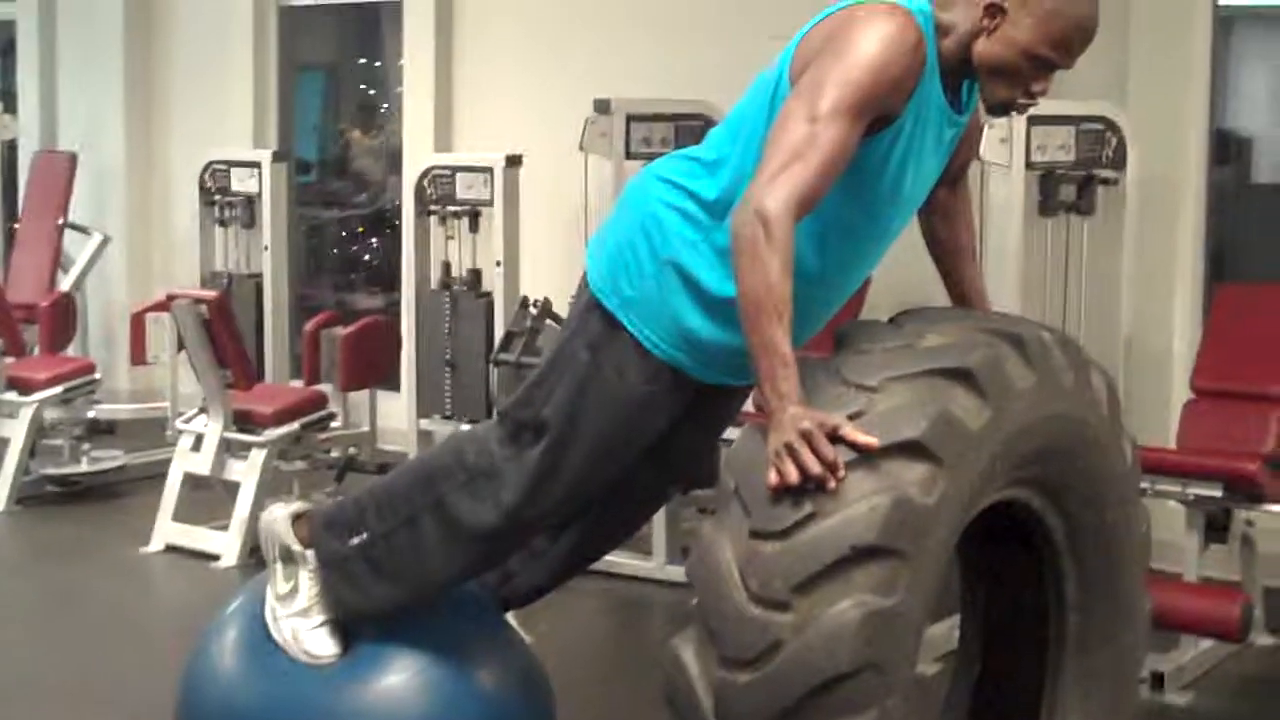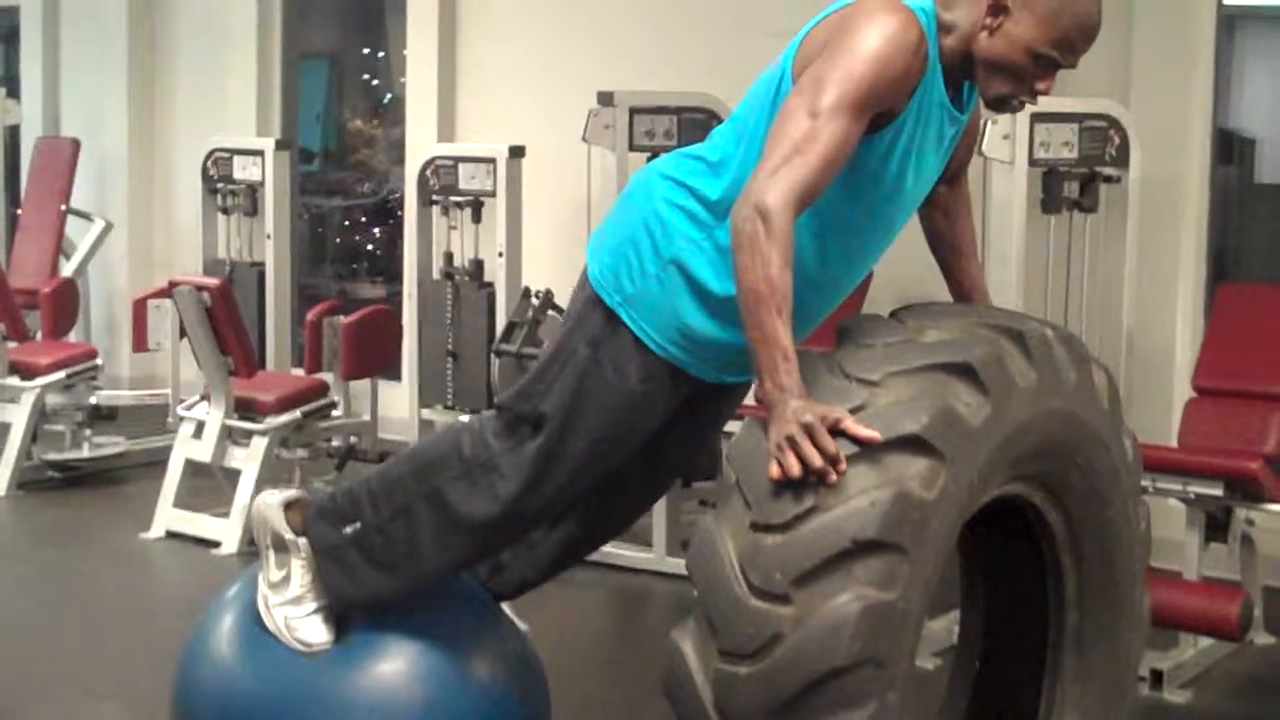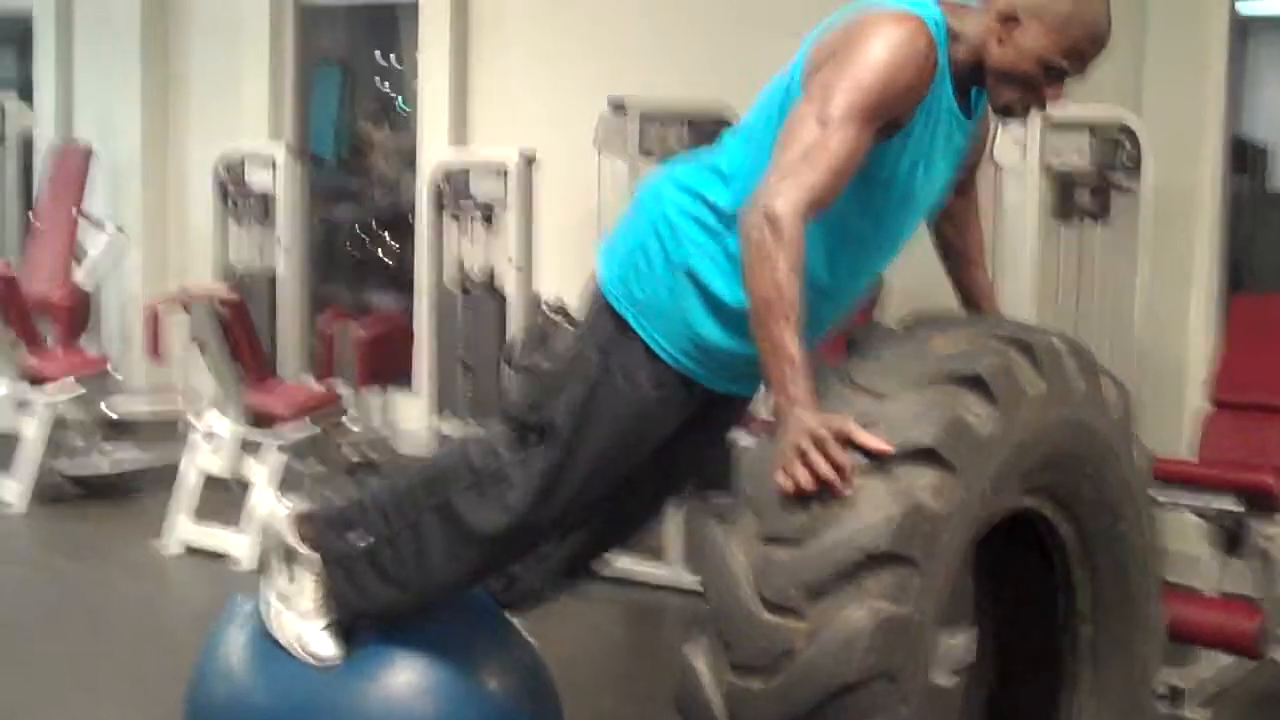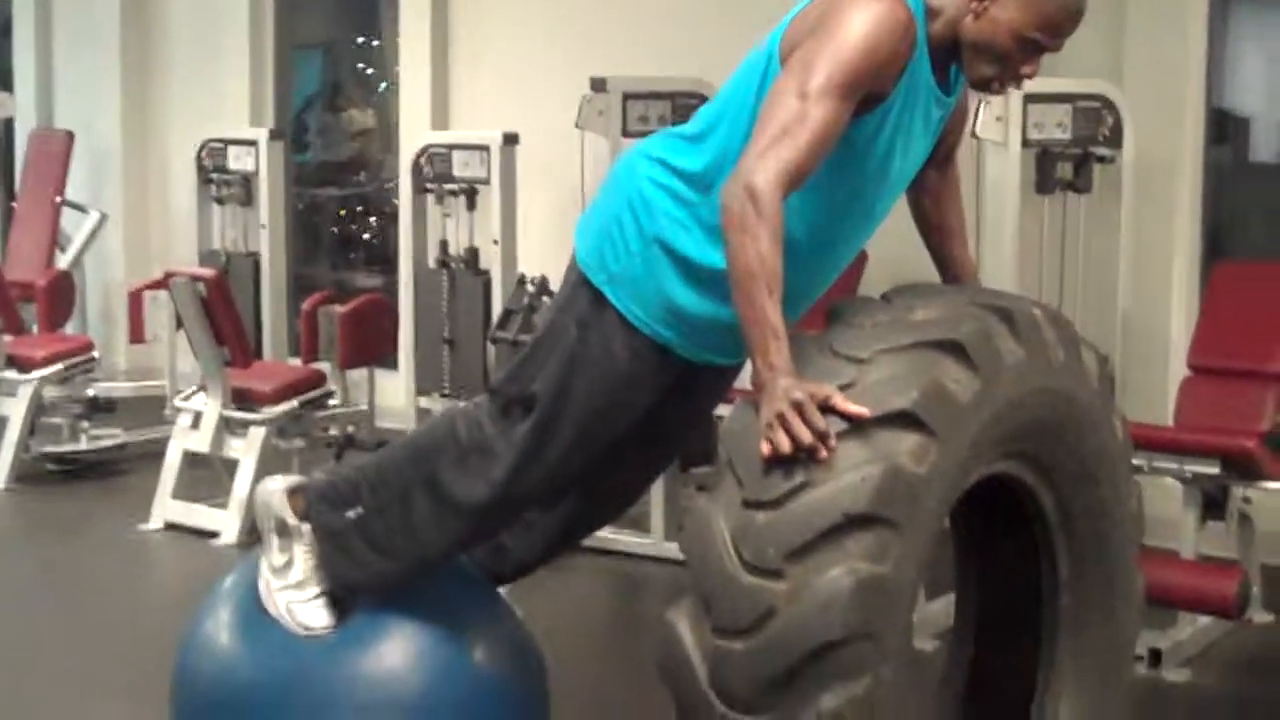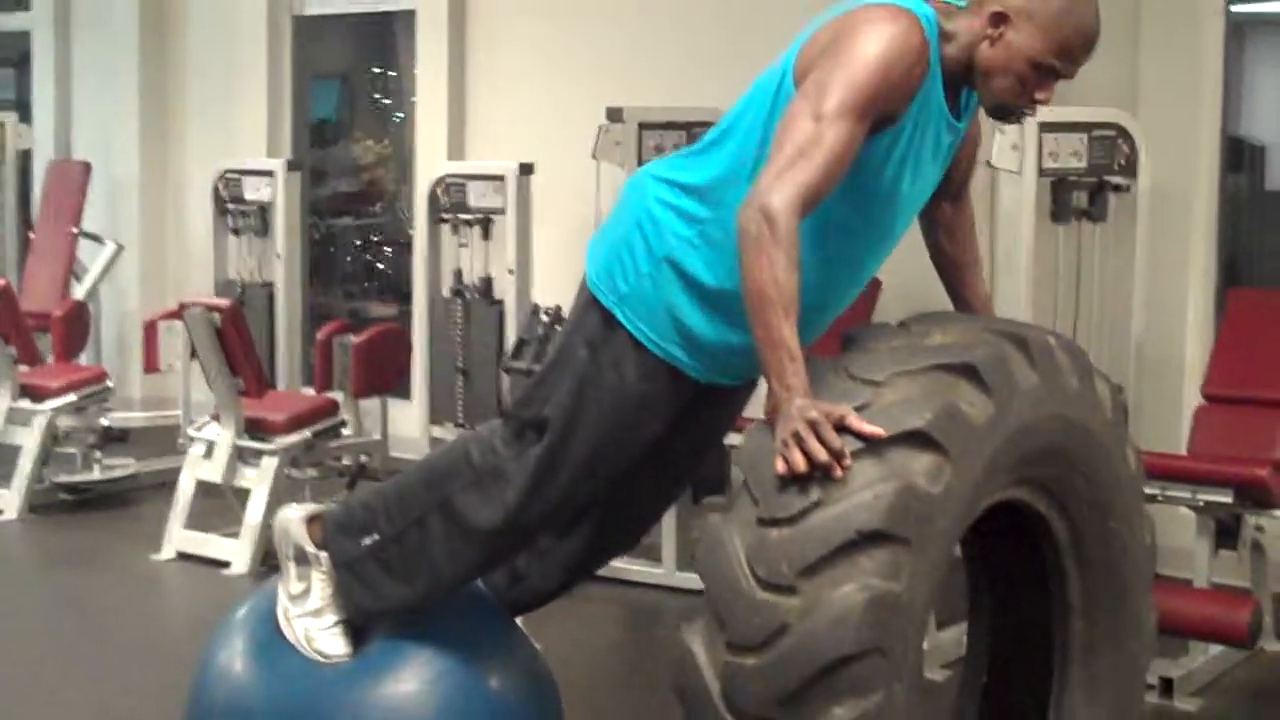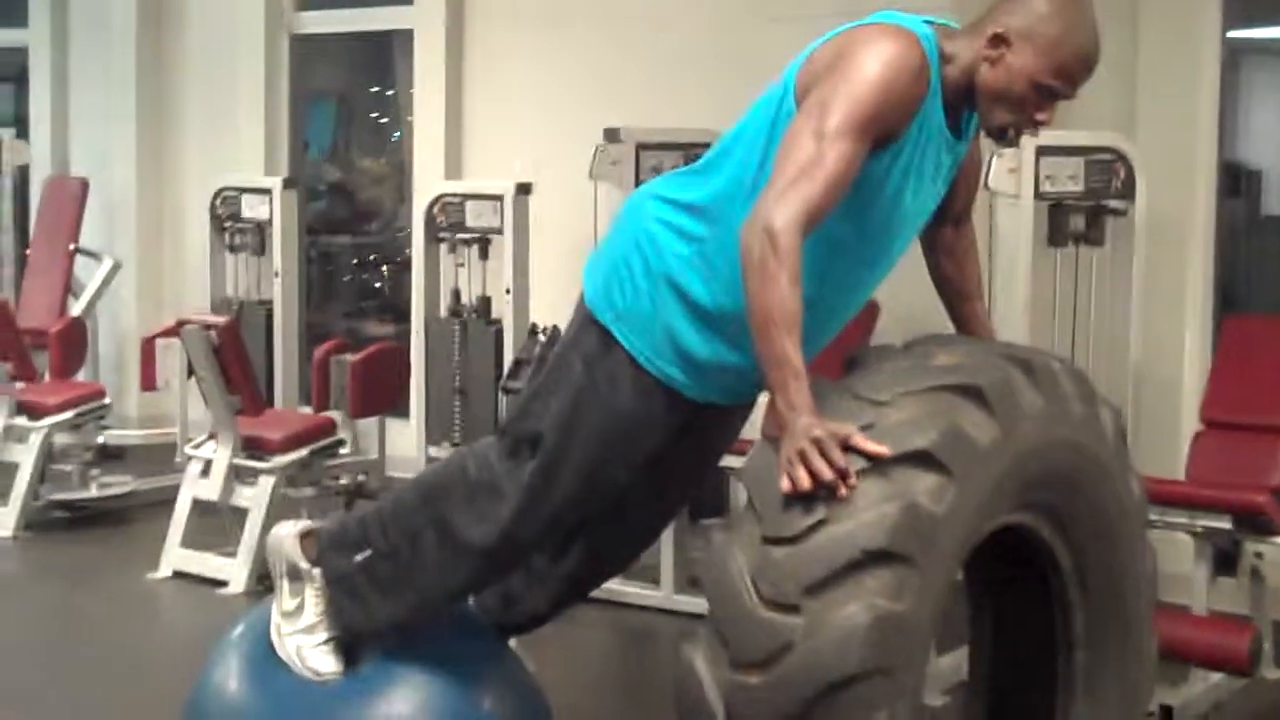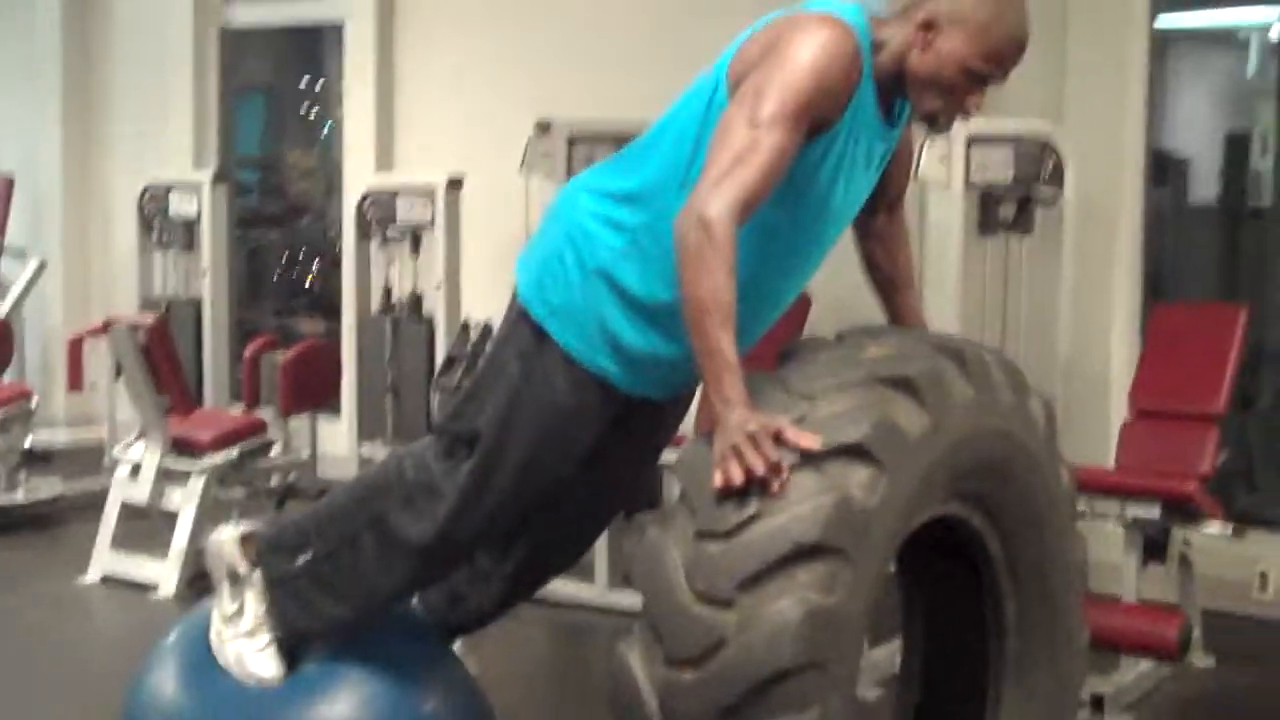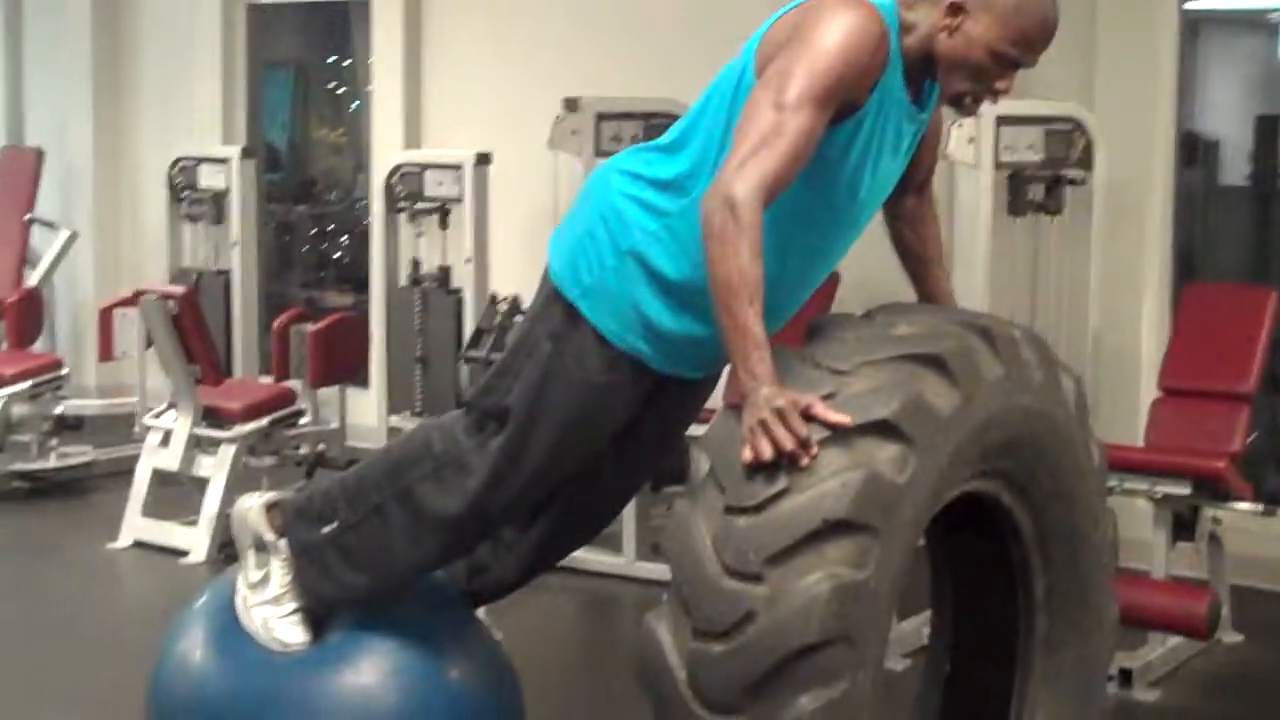
dt=0.4s
person 1, frame 1
left shoulder: (962, 91)
left elbow: (944, 192)
right elbow: (764, 211)
right wrist: (786, 404)
left hip: (731, 327)
right hip: (670, 282)
left knee: (614, 501)
right knee: (529, 467)
left ankle: (465, 593)
right ankle: (315, 542)
person 1, frame 2
left shoulder: (962, 88)
left elbow: (944, 191)
right elbow: (765, 206)
right wrist: (787, 398)
left hip: (730, 325)
right hip: (671, 279)
left knee: (610, 495)
right knee: (525, 461)
left ankle: (457, 581)
right ankle: (307, 531)
person 1, frame 3
left shoulder: (972, 93)
left elbow: (955, 200)
right elbow: (777, 215)
right wrist: (798, 409)
left hip: (740, 330)
right hip: (685, 289)
left knee: (614, 505)
right knee: (538, 472)
left ankle: (462, 589)
right ankle: (319, 542)
person 1, frame 4
left shoulder: (950, 73)
left elbow: (933, 174)
right elbow: (754, 189)
right wrist: (777, 377)
left hip: (719, 304)
right hip: (659, 260)
left knee: (608, 478)
right knee: (521, 442)
left ankle: (451, 566)
right ankle: (310, 517)
person 1, frame 5
left shoulder: (963, 94)
left elbow: (946, 205)
right elbow: (768, 209)
right wrist: (792, 398)
left hip: (732, 330)
right hip: (667, 283)
left knee: (623, 504)
right knee: (532, 466)
left ankle: (473, 593)
right ankle: (328, 543)
person 1, frame 6
left shoulder: (963, 118)
left elbow: (949, 230)
right elbow: (775, 227)
right wrist: (797, 415)
left hip: (729, 350)
right hip: (665, 303)
left knee: (617, 527)
right knee: (529, 484)
left ankle: (470, 616)
right ankle: (321, 561)
person 1, frame 7
left shoulder: (894, 102)
left elbow: (880, 218)
right elbow: (707, 219)
right wrist: (732, 410)
left hip: (665, 343)
right hip: (601, 298)
left knee: (559, 525)
right knee: (467, 483)
left ankle: (420, 618)
right ankle: (263, 563)
person 1, frame 8
left shoulder: (925, 83)
left elbow: (910, 198)
right elbow: (733, 199)
right wrist: (760, 386)
left hip: (696, 321)
right hip: (630, 275)
left knee: (585, 495)
right knee: (493, 456)
left ankle: (442, 583)
right ankle: (286, 532)
